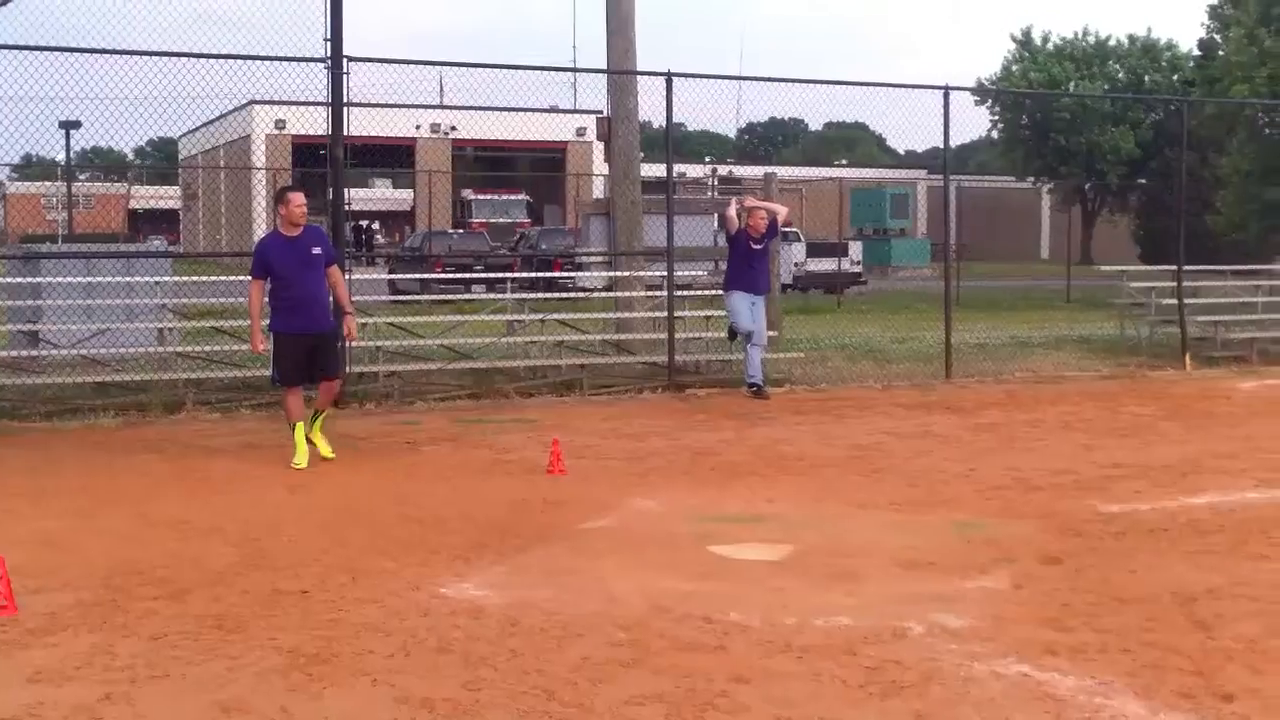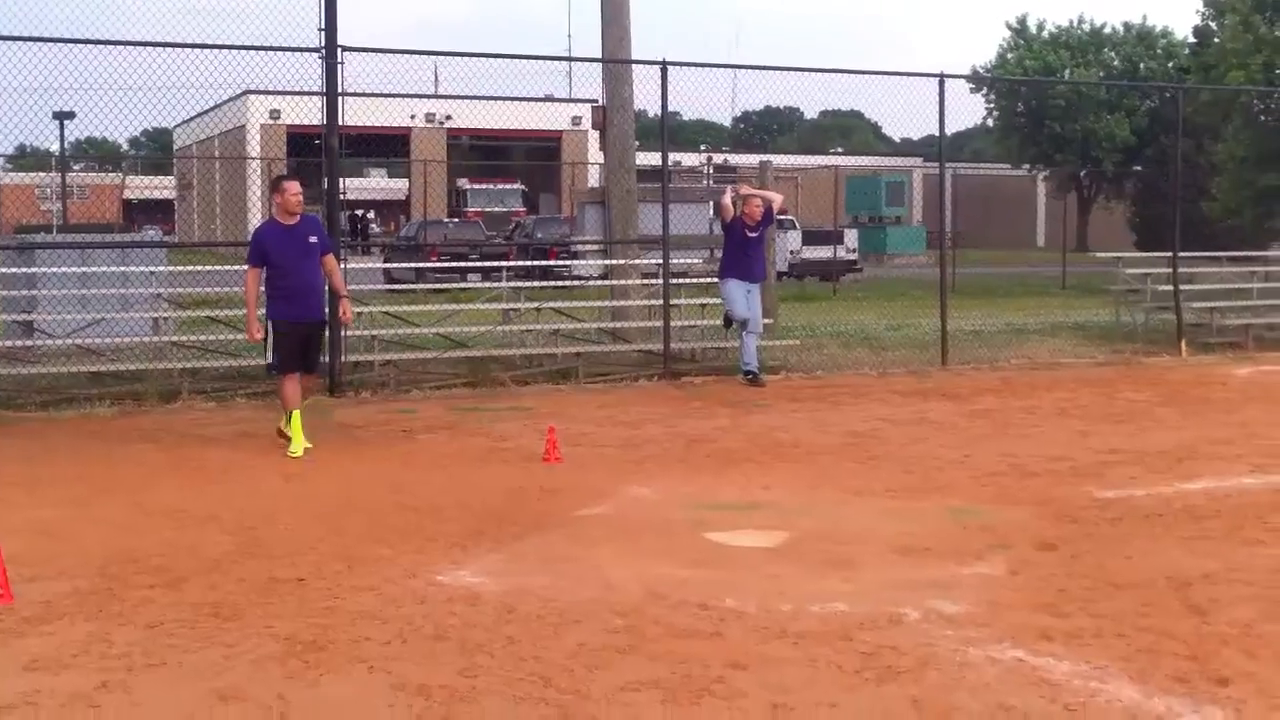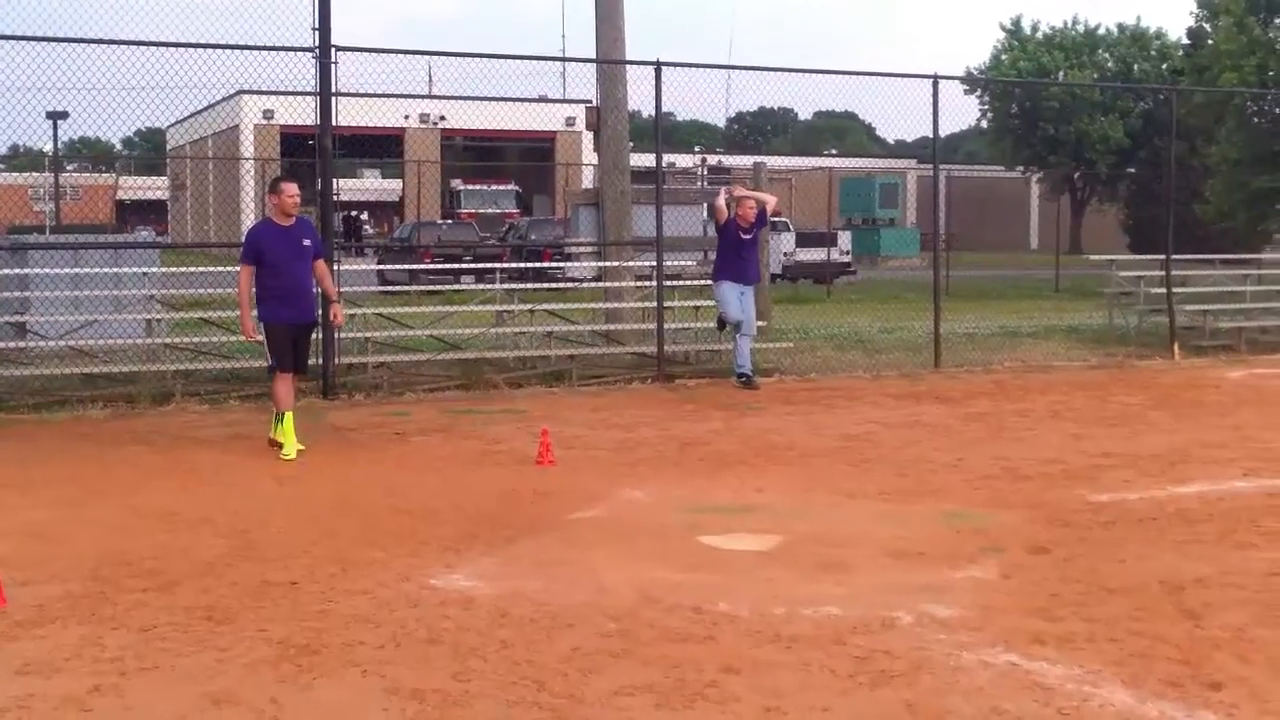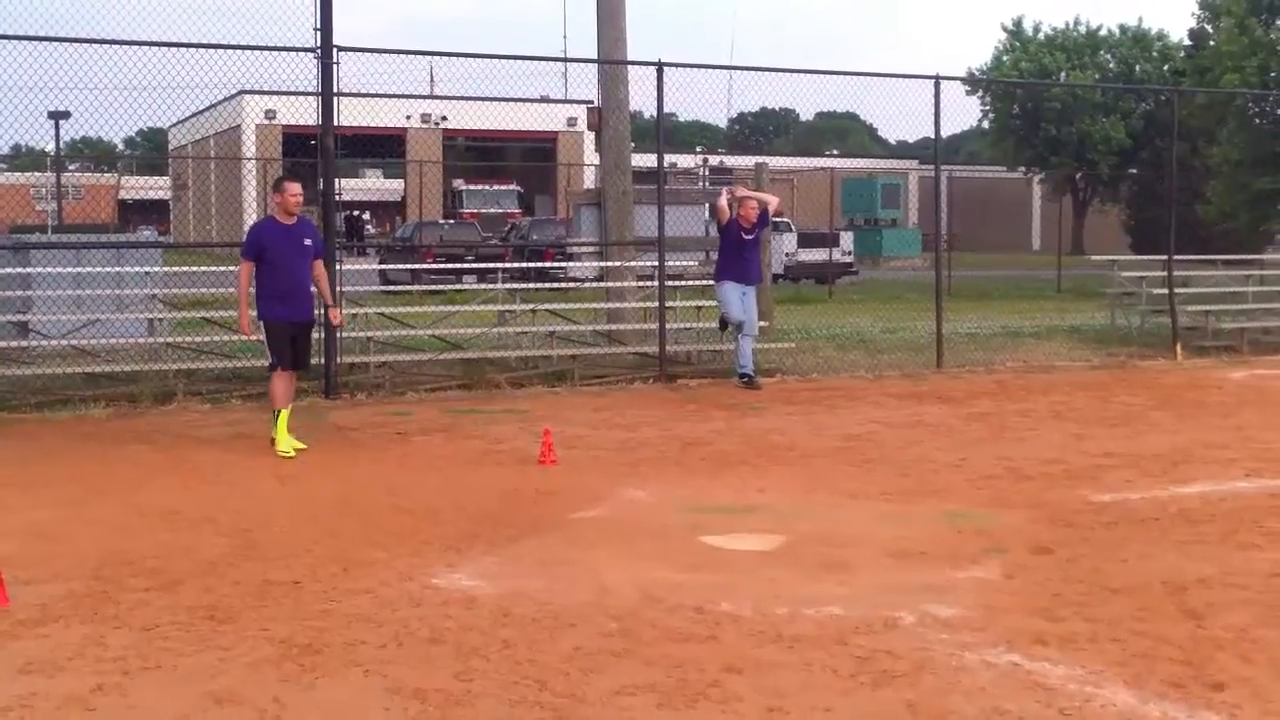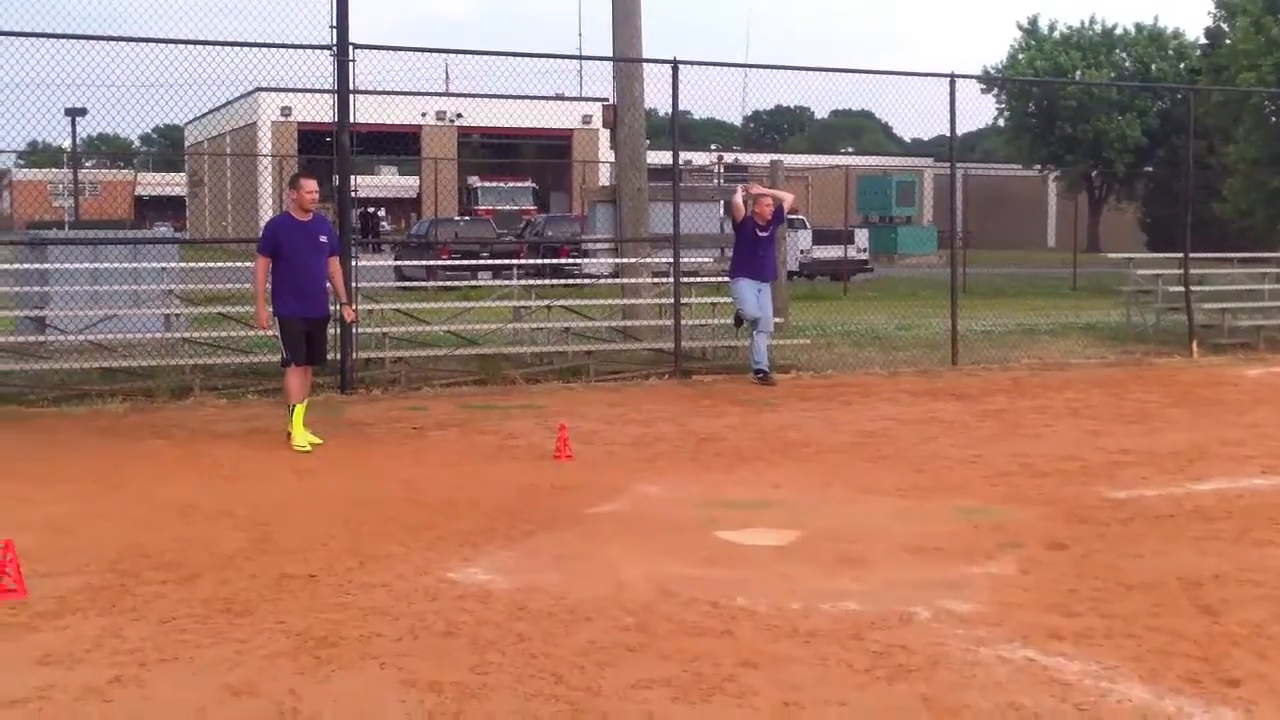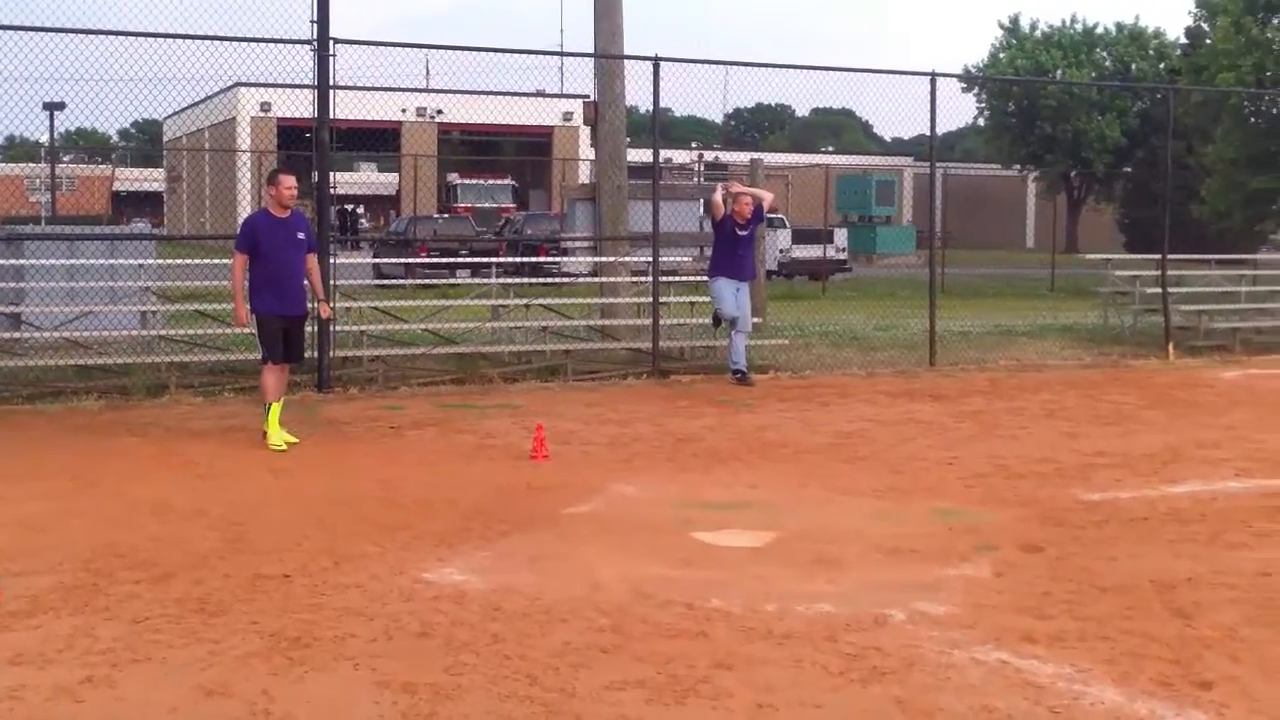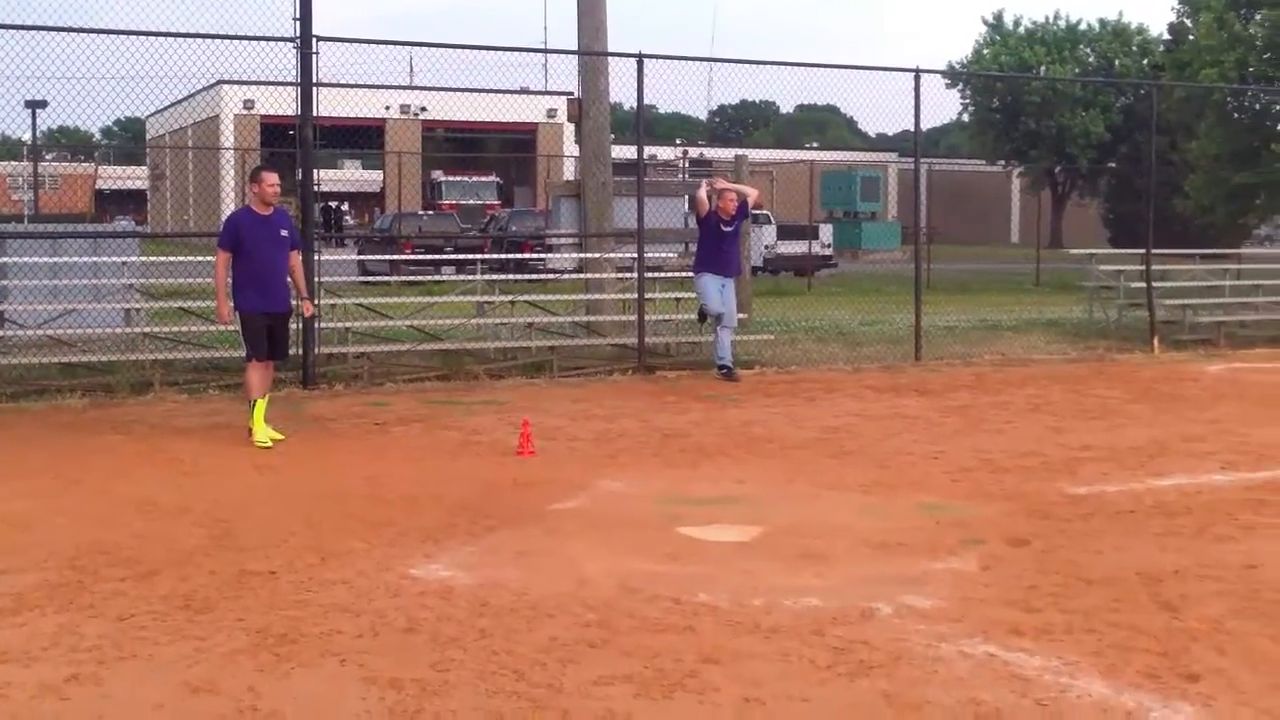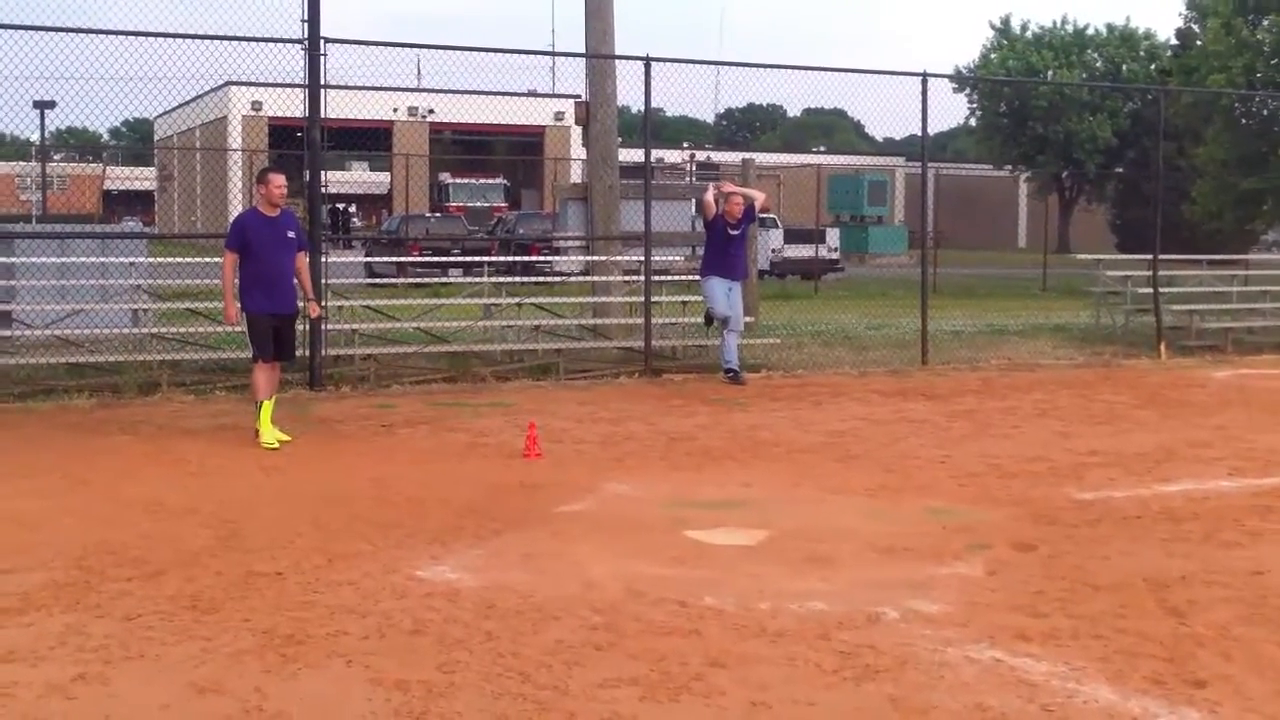
dt=0.3s
person 1, frame 1
left shoulder: (318, 236)
right shoulder: (267, 246)
left elbow: (334, 276)
right elbow: (256, 288)
left wrist: (348, 312)
right wrist: (255, 330)
left hip: (323, 327)
right hip: (287, 331)
left knee: (332, 381)
right knee: (292, 386)
left ankle: (315, 430)
right ankle: (300, 445)
person 1, frame 2
left shoulder: (314, 225)
right shoulder: (264, 234)
left elbow: (329, 263)
right elbow: (253, 276)
left wrist: (343, 297)
right wrist: (252, 318)
left hip: (315, 316)
right hip: (283, 318)
left knee: (308, 373)
right knee: (288, 374)
left ankle: (287, 423)
right ankle: (296, 434)
person 1, frame 3
left shoulder: (308, 229)
right shoulder: (259, 233)
left elbow: (320, 268)
right elbow: (246, 275)
left wrist: (334, 301)
right wrist: (245, 315)
left hip: (305, 317)
right hip: (274, 317)
left knee: (294, 374)
right knee: (282, 373)
left ankle: (277, 431)
right ankle: (288, 437)
person 1, frame 4
left shoulder: (309, 229)
right shoulder: (261, 230)
left elbow: (318, 270)
right elbow: (246, 271)
left wrist: (330, 305)
right wrist: (243, 311)
left hip: (304, 315)
right hip: (274, 316)
left knee: (292, 371)
right knee: (281, 370)
left ankle: (280, 430)
right ankle: (281, 434)
person 1, frame 5
left shoulder: (324, 226)
right shoulder: (276, 226)
left elbow: (333, 267)
right elbow: (261, 267)
left wrist: (344, 302)
right wrist: (260, 306)
left hip: (319, 311)
right hip: (289, 311)
left knee: (308, 366)
right knee: (294, 365)
left ankle: (298, 424)
right ankle: (295, 428)
person 1, frame 6
left shoulder: (302, 222)
right shoulder: (254, 223)
left elbow: (311, 263)
right elbow: (239, 264)
left wrist: (321, 299)
right wrist: (239, 303)
left hip: (296, 308)
right hip: (267, 309)
left knee: (285, 364)
right knee: (272, 363)
left ankle: (274, 422)
right ankle: (271, 427)
person 1, frame 7
left shoulder: (285, 220)
right shoulder: (237, 220)
left elbow: (294, 261)
right elbow: (222, 262)
left wrist: (304, 297)
right wrist: (222, 301)
left hip: (280, 305)
right hip: (251, 306)
left knee: (270, 362)
right knee: (256, 360)
left ankle: (260, 420)
right ankle: (256, 423)
person 1, frame 8
left shoulder: (291, 221)
right shoulder: (245, 221)
left elbow: (300, 262)
right elbow: (229, 263)
left wrist: (310, 298)
right wrist: (229, 302)
left hip: (287, 307)
right hip: (257, 307)
left knee: (276, 363)
right knee: (262, 361)
left ankle: (267, 421)
right ankle: (263, 425)
person 2, frame 1
left shoulder: (766, 235)
right shoulder: (739, 236)
left elbow: (783, 211)
right elbow: (730, 215)
left wrist: (756, 203)
right wrist: (733, 205)
left hip: (758, 295)
right hip: (736, 292)
left knee: (757, 340)
right knee: (746, 327)
left ankle: (754, 383)
right ankle: (735, 326)
person 2, frame 2
left shoulder: (762, 223)
right shoulder: (734, 224)
left elbow: (778, 199)
right elbow: (725, 204)
left wrist: (751, 191)
right wrist: (729, 192)
left hip: (754, 283)
right hip: (732, 280)
left knee: (753, 328)
right knee: (741, 315)
left ankle: (750, 371)
right ankle: (731, 314)
person 2, frame 3
left shoulder: (756, 225)
right shoulder: (728, 225)
left elbow: (772, 200)
right elbow: (719, 205)
left wrist: (745, 193)
right wrist: (723, 194)
left hip: (748, 285)
right hip: (726, 282)
left knee: (746, 330)
right knee: (735, 317)
left ankle: (743, 373)
right ankle: (724, 317)
person 2, frame 4
left shoulder: (757, 225)
right shoulder: (730, 226)
left elbow: (774, 201)
right elbow: (721, 206)
left wrist: (747, 193)
right wrist: (725, 194)
left hip: (749, 285)
right hip: (727, 282)
left knee: (749, 330)
right knee: (737, 317)
left ankle: (745, 373)
right ankle: (726, 317)
person 2, frame 5
left shoulder: (773, 222)
right shoulder: (745, 223)
left elbow: (789, 198)
right elbow: (736, 203)
left wrist: (762, 190)
right wrist: (740, 192)
left hip: (764, 282)
right hip: (743, 279)
left knee: (764, 327)
right knee: (752, 313)
left ankle: (760, 370)
right ankle: (741, 314)
person 2, frame 6
left shoulder: (752, 220)
right shoulder: (724, 221)
left elbow: (769, 197)
right elbow: (716, 201)
left wrist: (742, 189)
right wrist: (720, 190)
left hip: (743, 281)
right hip: (721, 278)
left knee: (742, 327)
right knee: (730, 313)
left ankle: (738, 370)
right ankle: (719, 313)
person 2, frame 7
left shoulder: (737, 217)
right shoulder: (709, 218)
left elbow: (753, 193)
right elbow: (700, 197)
left wrist: (727, 185)
right wrist: (704, 186)
left hip: (728, 277)
right hip: (706, 274)
left knee: (727, 322)
right knee: (715, 309)
left ankle: (724, 365)
right ankle: (705, 309)
person 2, frame 8
left shoulder: (744, 219)
right shoulder: (716, 221)
left elbow: (761, 197)
right elbow: (707, 200)
left wrist: (735, 189)
right wrist: (711, 189)
left hip: (735, 280)
right hip: (713, 277)
left knee: (734, 326)
right knee: (722, 312)
left ankle: (730, 369)
right ankle: (711, 313)
